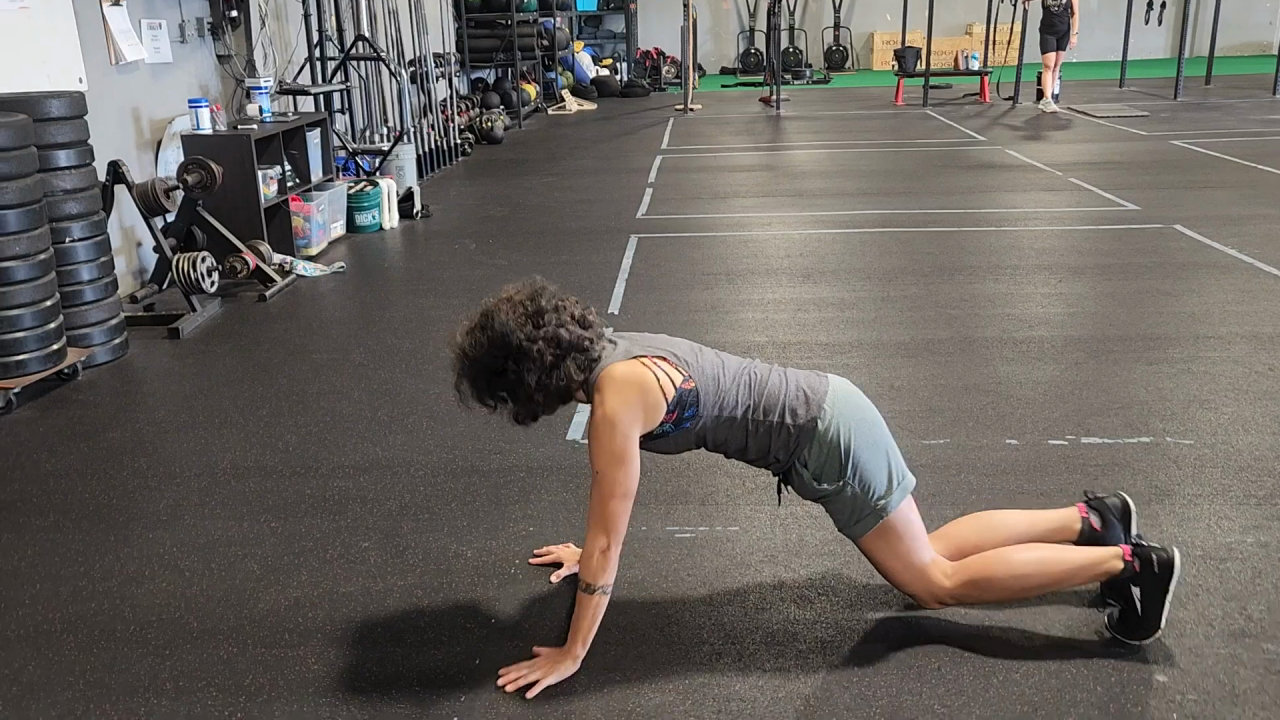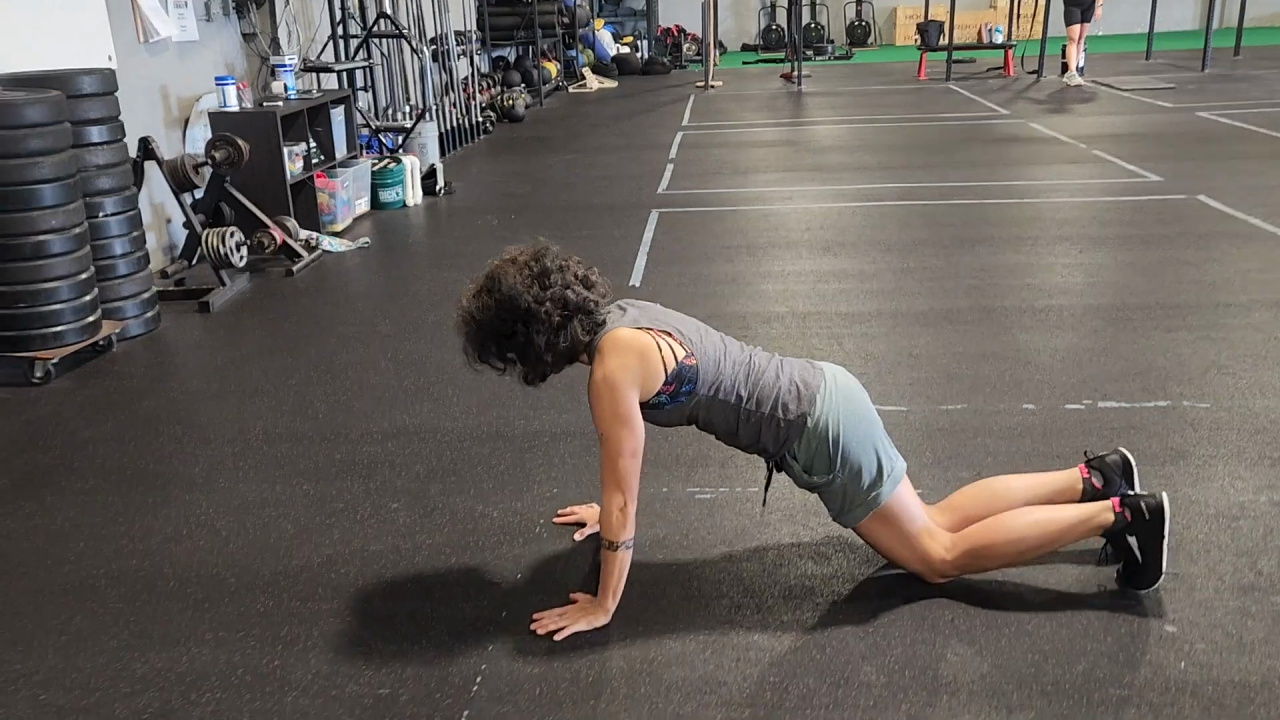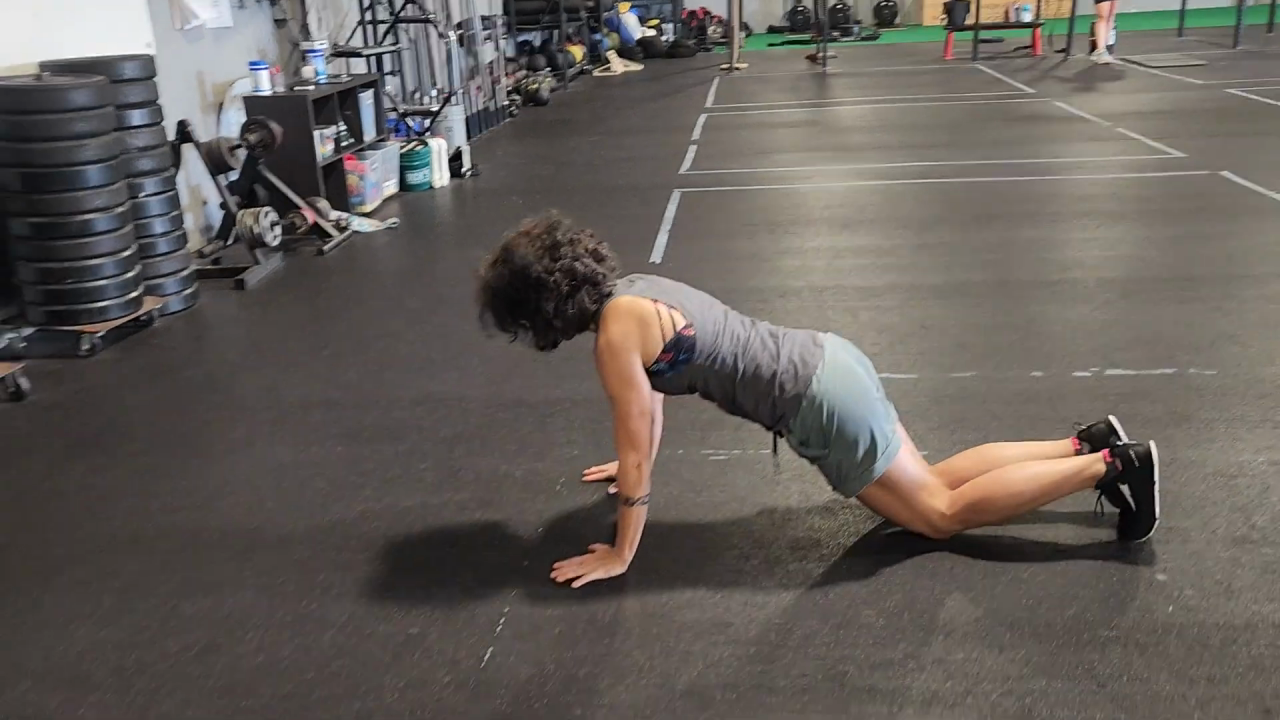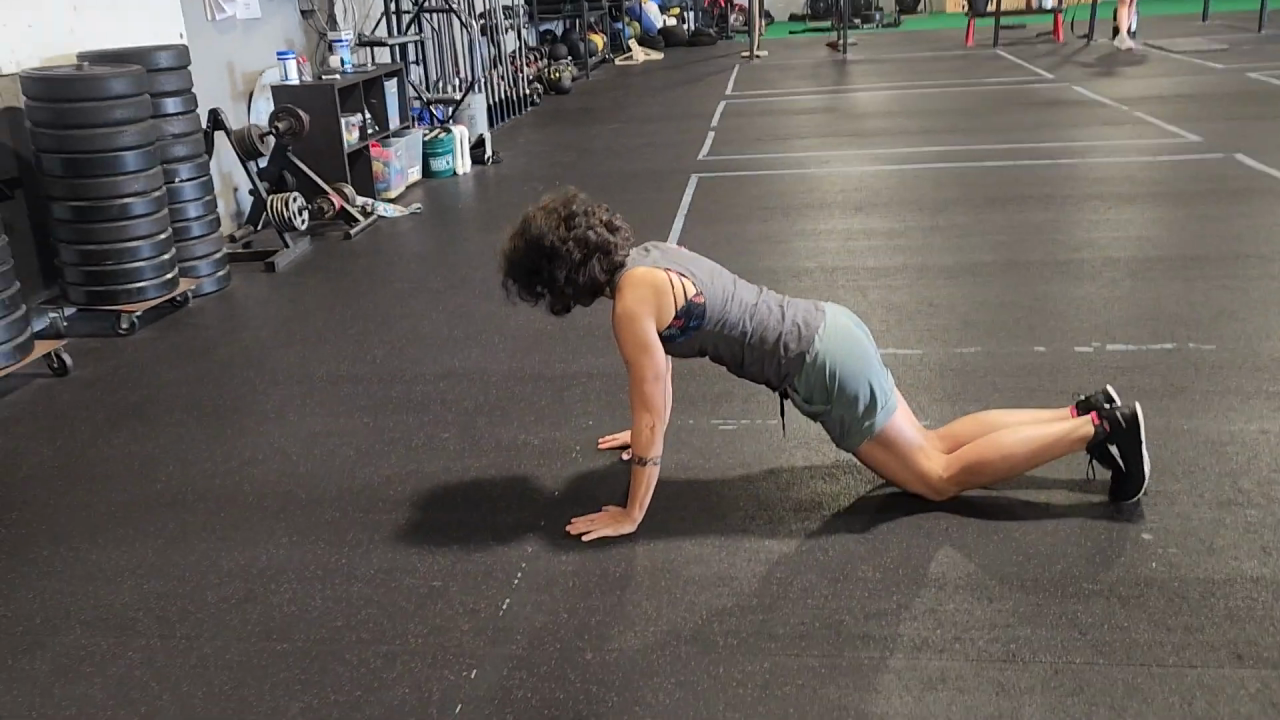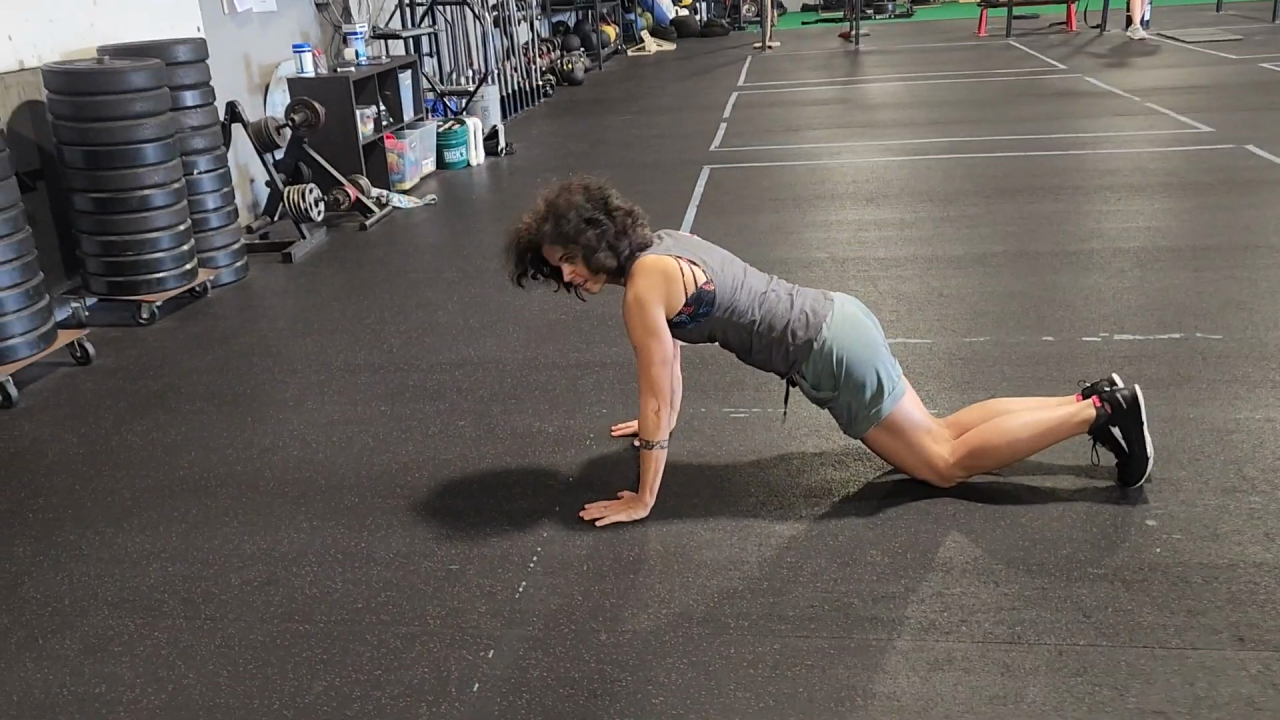
dt=0.3s
person 1, frame 1
left shoulder: (615, 396)
right shoulder: (604, 350)
left elbow: (608, 540)
right elbow: (614, 487)
left wrist: (570, 655)
right wrist: (589, 547)
left hip: (827, 437)
right hip: (823, 405)
left knee: (938, 584)
right knee: (938, 550)
left ankle: (1127, 562)
right ankle: (1093, 520)
person 1, frame 2
left shoulder: (612, 364)
right shoulder: (618, 317)
left elbow: (622, 497)
right elbow: (633, 454)
left wrist: (602, 607)
right wrist: (611, 512)
left hip: (820, 432)
right hip: (823, 392)
left knee: (941, 557)
right knee: (933, 523)
left ankle: (1119, 515)
right ankle: (1093, 477)
person 1, frame 3
left shoulder: (616, 329)
right shoulder: (632, 288)
left elbow: (637, 454)
right elbow: (654, 387)
left wrist: (619, 557)
right wrist: (634, 467)
left hip: (822, 404)
right hip: (827, 360)
left knee: (943, 515)
right knee: (931, 482)
left ankle: (1110, 465)
right ankle: (1083, 445)
person 1, frame 4
left shoulder: (631, 297)
right shoulder: (643, 256)
left elbow: (650, 414)
right elbow: (663, 362)
left wrist: (631, 515)
right wrist: (646, 435)
left hip: (823, 364)
right hip: (827, 330)
left knee: (939, 477)
right knee: (929, 448)
left ankle: (1099, 429)
right ankle: (1082, 413)
person 1, frame 5
left shoulder: (643, 283)
right shoulder: (657, 244)
left elbow: (655, 399)
right elbow: (671, 352)
left wrist: (643, 501)
right wrist: (660, 421)
left hip: (830, 352)
right hip: (834, 320)
left knee: (946, 464)
right knee: (938, 433)
left ankle: (1101, 413)
right ankle: (1090, 400)
